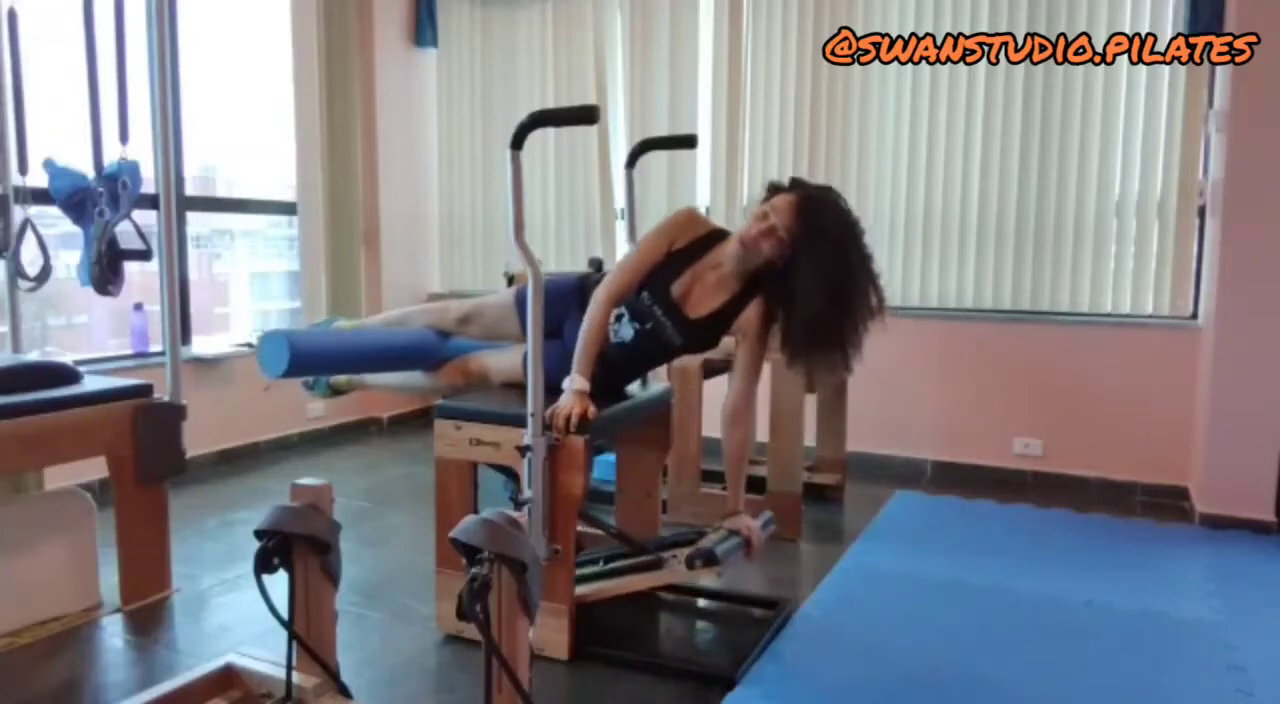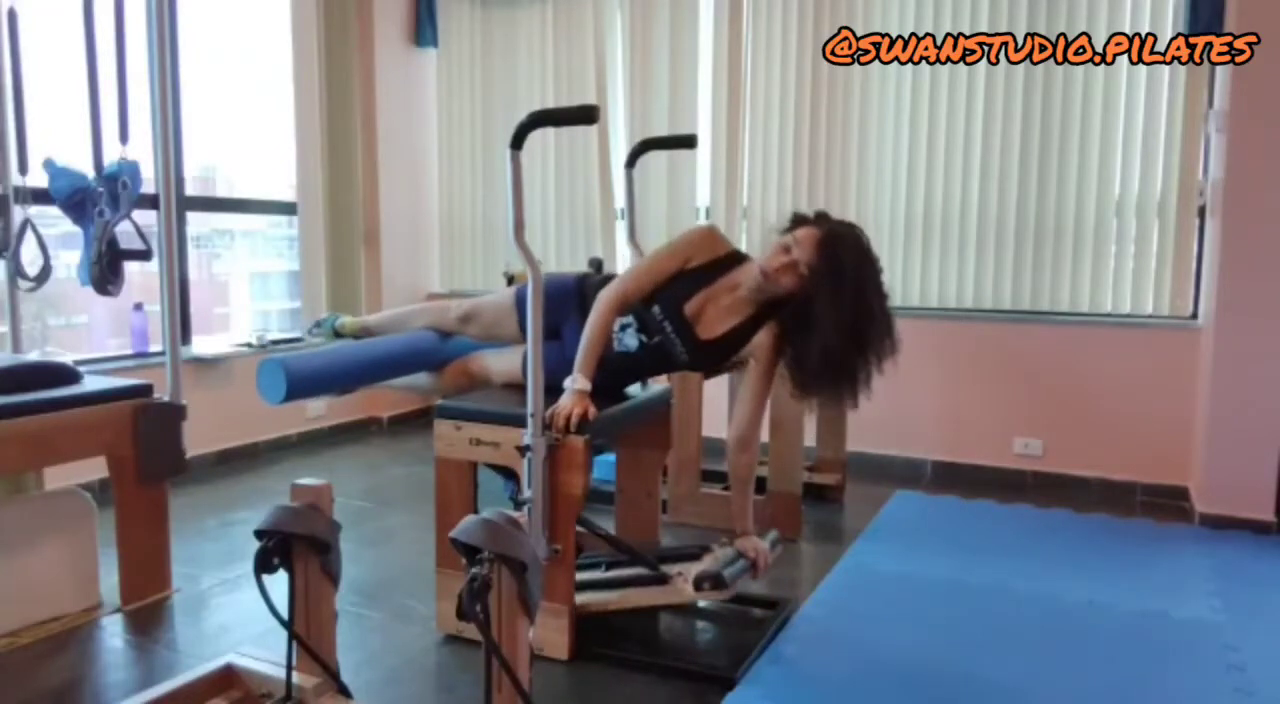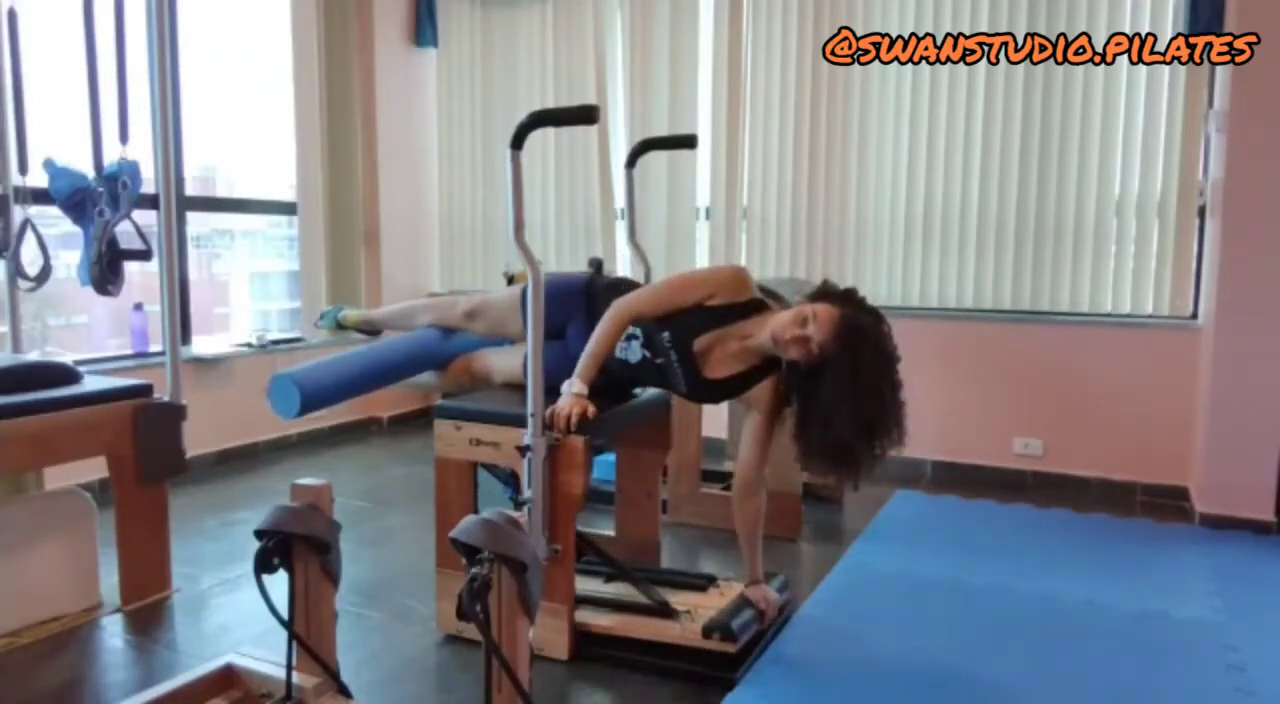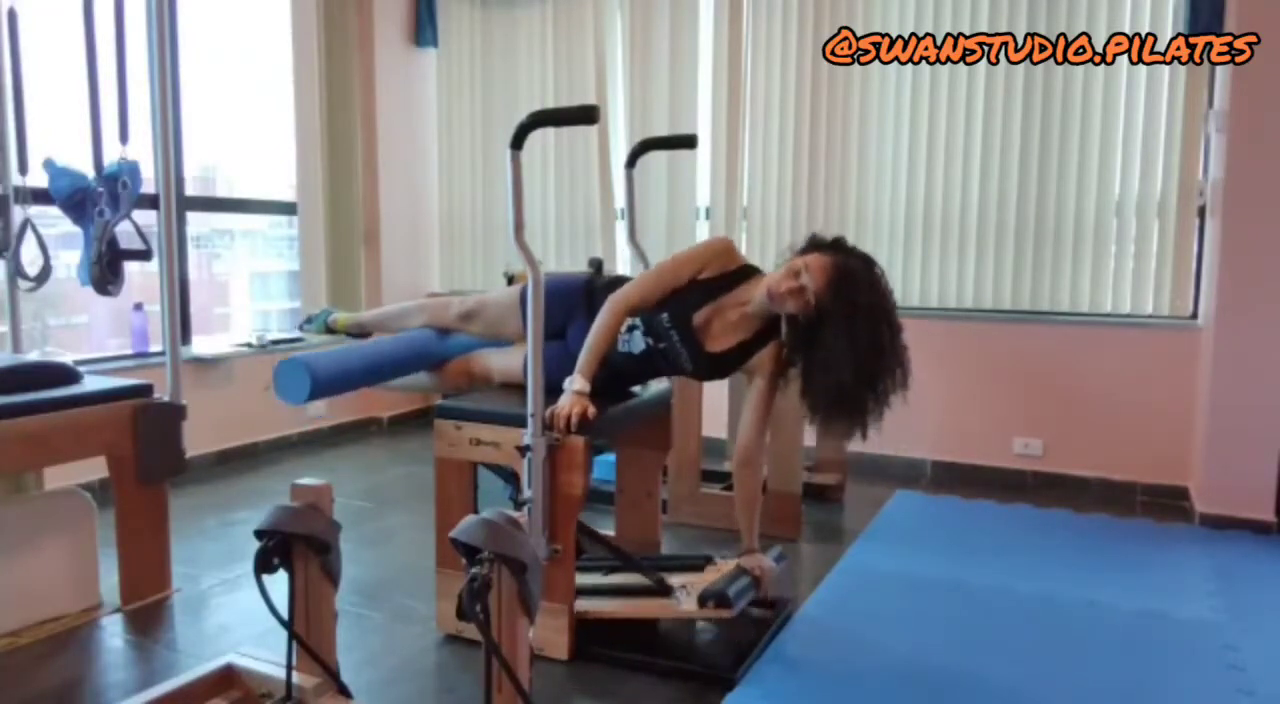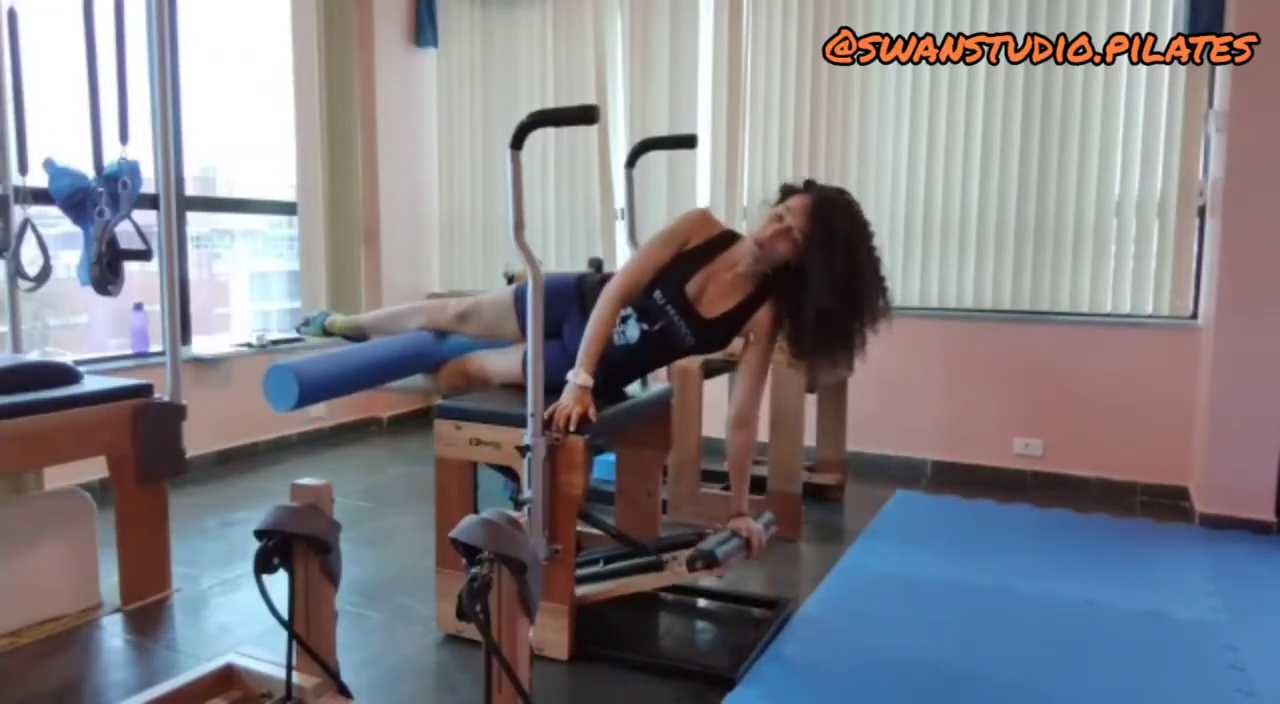
dt=1s
person 1, frame 1
left shoulder: (752, 313)
right shoulder: (688, 227)
left elbow: (739, 412)
right elbow: (606, 294)
left wrist: (735, 507)
right wrist: (575, 386)
left hip: (604, 366)
right hip: (576, 304)
left knee: (466, 371)
right knee: (457, 316)
left ankle: (345, 380)
right ankle: (344, 332)
person 1, frame 2
left shoulder: (763, 337)
right shoulder: (708, 245)
left elbow: (743, 440)
right elbow: (613, 296)
left wrist: (743, 530)
right wrist: (577, 384)
left hip: (605, 367)
right hip: (578, 303)
left knee: (467, 373)
right knee: (460, 316)
right ankle: (354, 326)
person 1, frame 3
left shoulder: (765, 390)
right shoulder: (732, 287)
left elbow: (748, 485)
right elbow: (623, 308)
left wrist: (754, 577)
right wrist: (575, 385)
left hip: (605, 368)
right hip: (587, 305)
left knee: (471, 371)
right knee: (466, 311)
right ankle: (361, 317)
person 1, frame 4
left shoulder: (767, 356)
right shoulder: (721, 257)
left elbow: (747, 456)
right elbow: (621, 301)
left wrist: (750, 547)
right wrist: (578, 385)
left hip: (607, 371)
right hip: (585, 305)
left knee: (462, 373)
right knee: (460, 312)
right ankle: (347, 322)
person 1, frame 5
left shoulder: (762, 316)
right shoulder: (702, 228)
left elbow: (743, 419)
right elbow: (618, 289)
left wrist: (739, 509)
right wrist: (577, 380)
left hip: (605, 364)
right hip: (581, 302)
left knee: (463, 372)
right knee: (454, 313)
right ankle: (343, 322)
